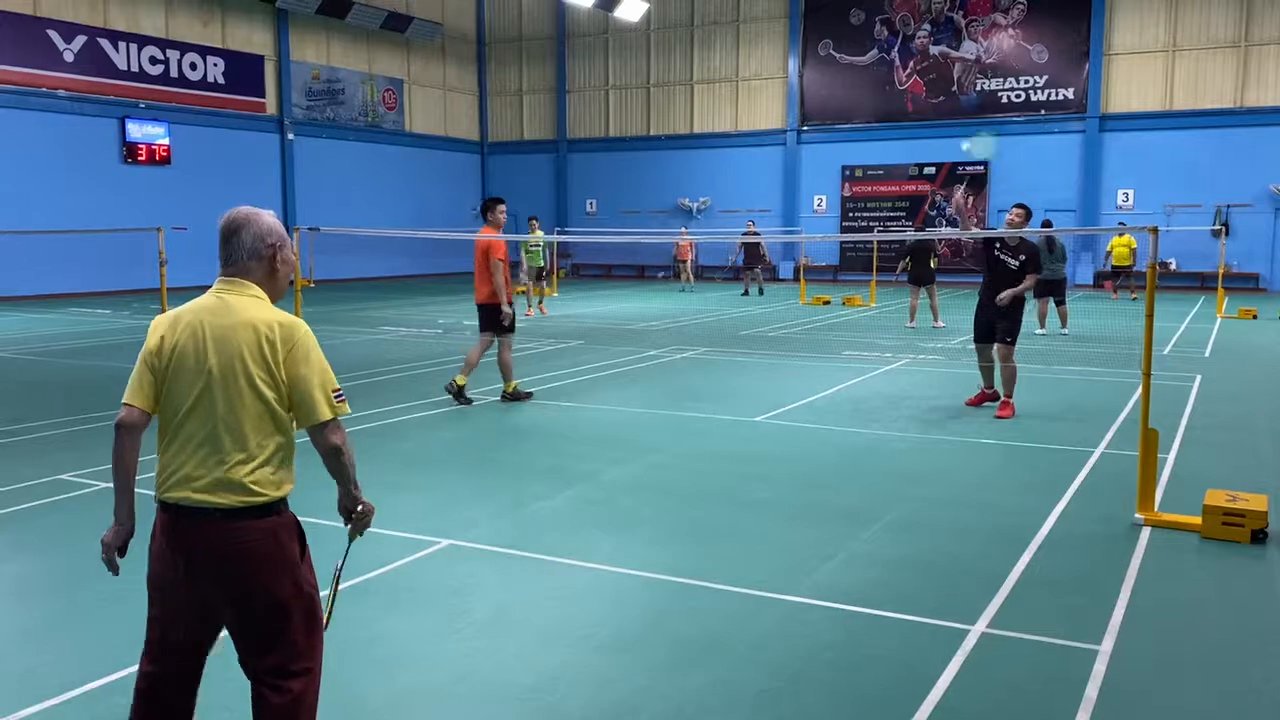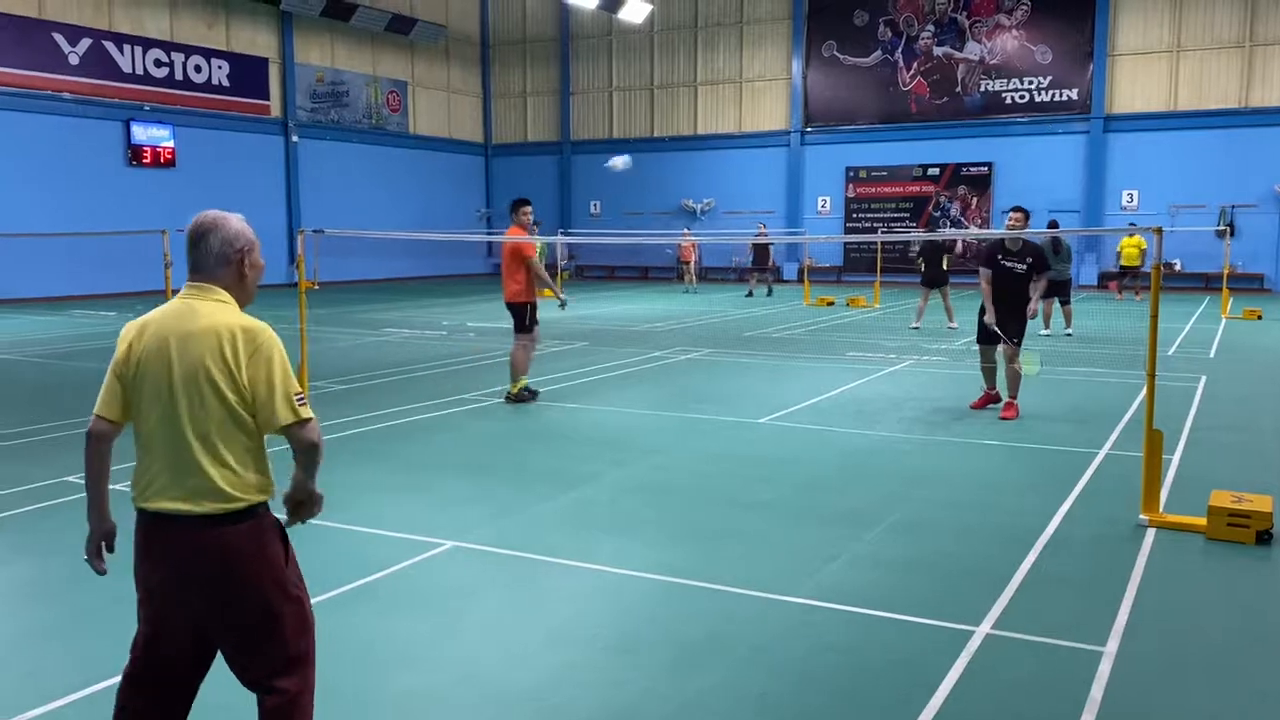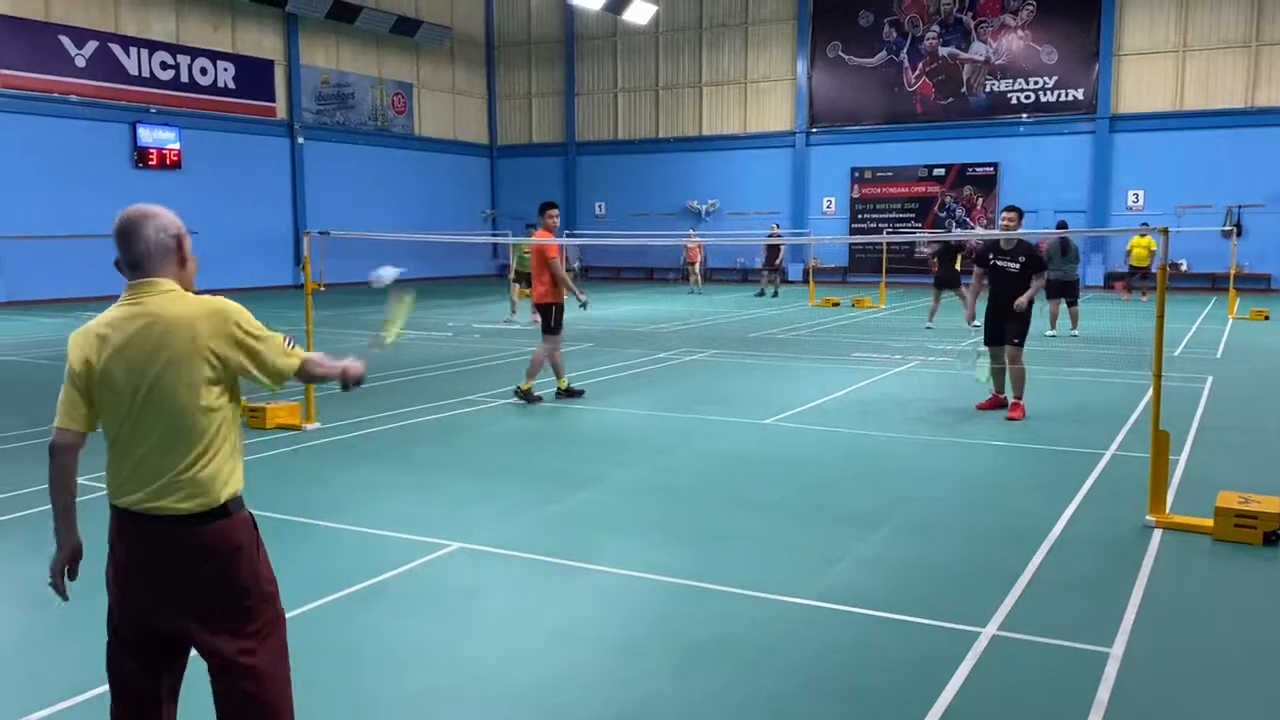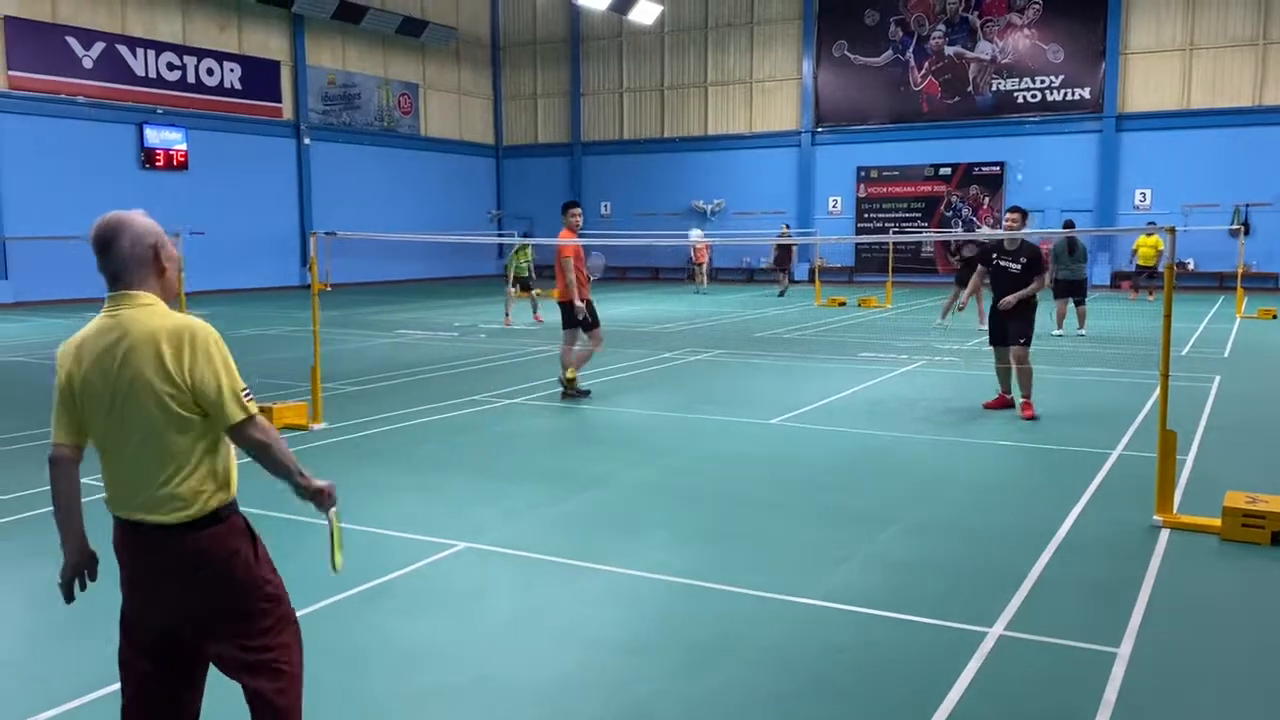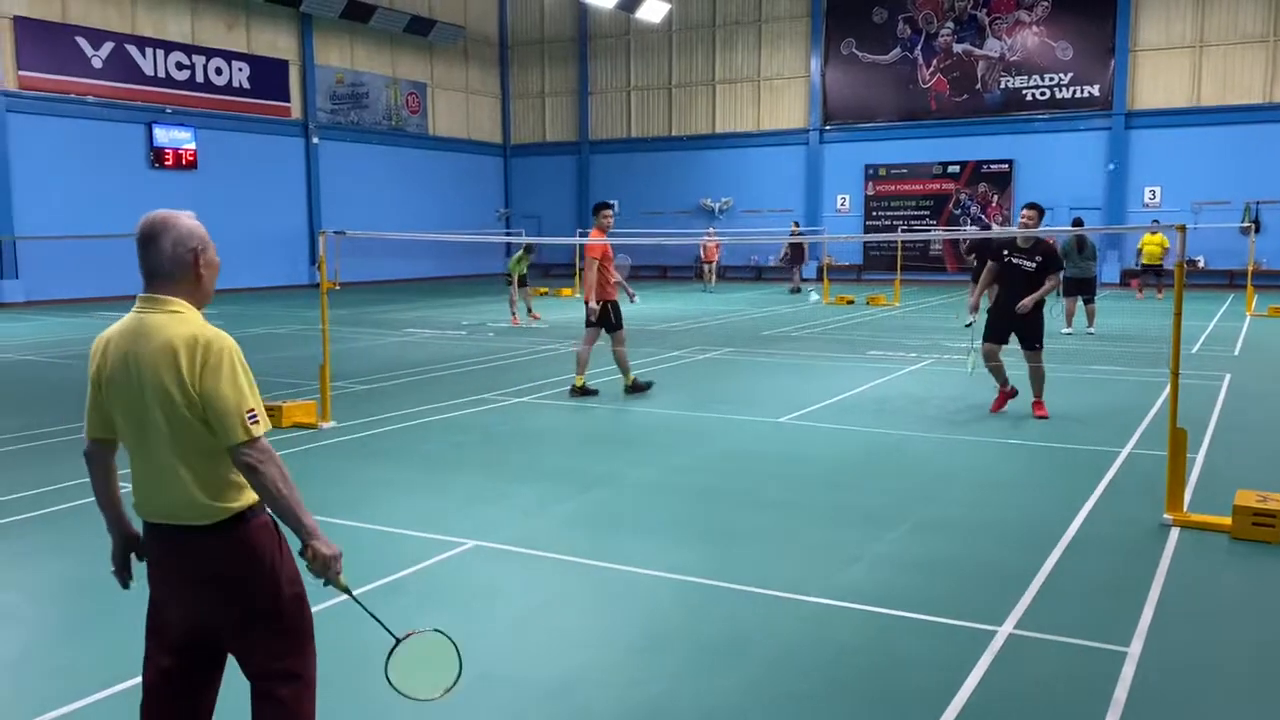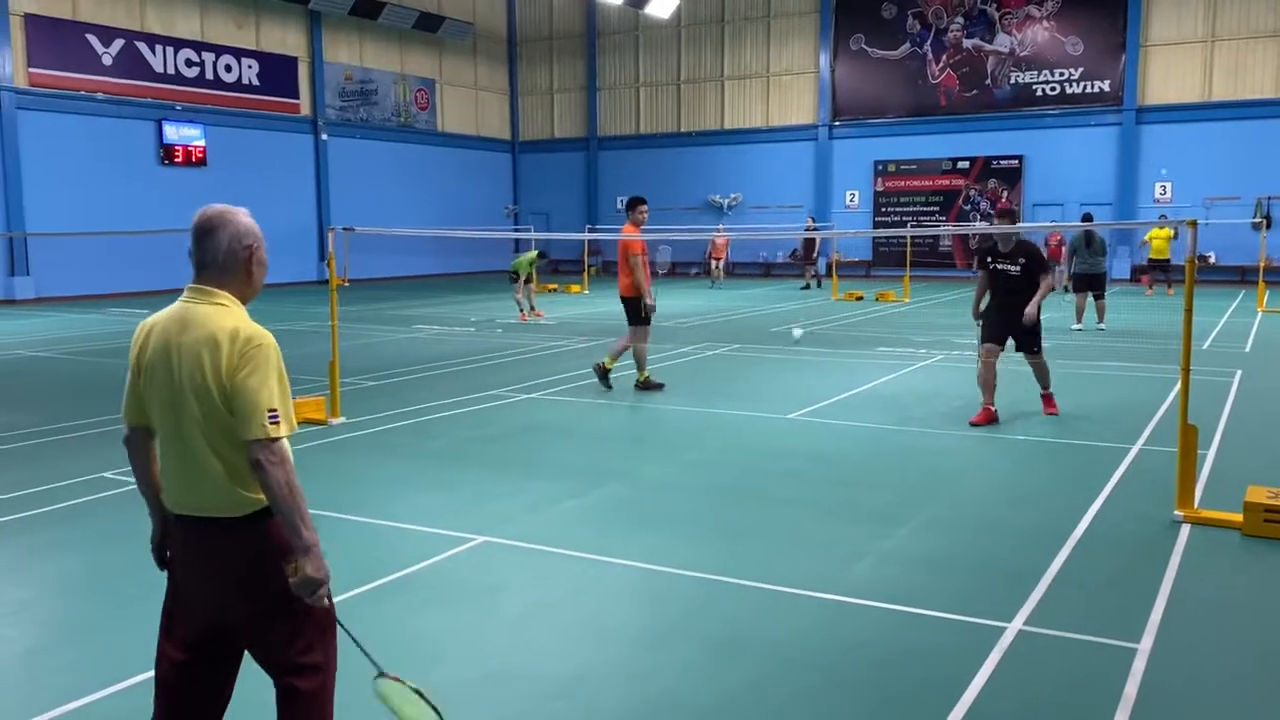
dt=0.3s
person 1, frame 1
left shoulder: (168, 325)
right shoulder: (284, 330)
left elbow: (128, 423)
right elbow: (329, 436)
left wrist: (123, 517)
right wrist: (351, 493)
left hip: (177, 523)
right hip: (255, 529)
left knee: (167, 664)
right knee: (287, 663)
person 1, frame 2
left shoulder: (139, 333)
right shoulder: (249, 336)
left elbow: (98, 432)
right elbow: (305, 438)
left wrist: (98, 517)
right wrist: (305, 487)
left hip: (158, 530)
right hip: (236, 533)
left knee: (156, 667)
right knee: (284, 664)
person 1, frame 3
left shoulder: (89, 339)
right shoulder: (214, 317)
left elbow: (63, 444)
right elbow: (298, 366)
left wrist: (66, 536)
right wrist: (343, 369)
left hip: (133, 532)
right hip: (213, 531)
left knee: (138, 676)
right knee: (256, 667)
person 1, frame 4
left shoulder: (76, 351)
right shoulder: (187, 334)
left elbow: (62, 459)
right elbow: (249, 430)
left wrist: (75, 545)
right wrist: (305, 482)
left hip: (135, 539)
right hip: (205, 536)
left knee: (153, 678)
right knee: (271, 658)
person 1, frame 5
left shoulder: (107, 346)
right shoulder: (207, 343)
left elbow: (96, 452)
right elbow: (251, 456)
left wrist: (120, 531)
right wrist: (311, 535)
left hip: (163, 539)
right hip: (232, 538)
left knee: (175, 671)
right knee: (284, 664)
person 1, frame 6
left shoulder: (150, 331)
right shoulder: (248, 339)
left elbow: (136, 437)
right elbow: (266, 456)
left wrist: (160, 517)
right wrist: (307, 549)
left hip: (188, 531)
right hip: (254, 532)
left knee: (188, 660)
right knee: (304, 654)
person 2, frame 1
left shoulder: (1029, 250)
right shoulder: (992, 239)
left elbow: (1031, 282)
right elbow: (968, 231)
left wrist: (1012, 292)
left hip: (1011, 309)
right hip: (986, 304)
left knee: (1004, 353)
right knee: (982, 350)
left ankle: (1007, 401)
right ankle: (988, 391)
person 2, frame 2
left shoulder: (1034, 251)
right shoulder: (992, 249)
left elbow: (1041, 279)
right elbow: (985, 282)
left wrist: (1035, 301)
right wrist: (989, 311)
left hip: (1017, 311)
right hip: (992, 310)
left knee: (1011, 354)
right knee: (985, 352)
left ankle: (1011, 402)
right ankle: (991, 392)
person 2, frame 3
left shoulder: (1029, 251)
right shoulder: (987, 249)
left elbow: (1040, 279)
right elbow: (977, 278)
left wrist: (1027, 296)
right wrist: (971, 306)
left hip: (1018, 311)
right hip: (994, 309)
left knee: (1013, 355)
right knee: (995, 354)
left ankle: (1018, 403)
right ankle: (999, 396)
person 2, frame 4
left shoulder: (1032, 252)
right shoulder: (992, 249)
left elbow: (1040, 282)
right elbow: (980, 275)
left wrist: (1016, 296)
right wrist: (965, 296)
left hip: (1022, 310)
right hip: (998, 309)
left knee: (1020, 355)
right knee: (1001, 355)
left ankle: (1026, 402)
right ankle: (1005, 397)
person 2, frame 5
left shoulder: (1046, 250)
right shoulder: (1003, 245)
left elbow: (1054, 281)
right elbow: (990, 271)
left wrist: (1033, 298)
right wrist: (976, 297)
left hip: (1030, 311)
right hip: (1001, 308)
left knee: (1034, 358)
right knee: (989, 352)
left ankle: (1038, 401)
right ankle: (1005, 388)
person 2, frame 6
left shoulder: (1029, 251)
right shoulder: (987, 251)
left elbow: (1046, 282)
left wrist: (1033, 305)
right wrist: (976, 306)
left hip: (1024, 314)
right hip: (996, 310)
left knee: (1035, 358)
right knee: (986, 355)
left ankle: (1046, 395)
right ankle: (988, 409)
person 3, frame 1
left shoulder: (482, 236)
right shoulder: (496, 239)
right elbow: (497, 274)
right wrist: (504, 304)
left hip: (483, 298)
right hip: (497, 300)
left knee: (484, 343)
right knee: (505, 345)
left ankle: (458, 382)
right ankle: (510, 390)
person 3, frame 2
left shoulder: (510, 236)
right shoulder: (522, 238)
right elbow: (538, 270)
right wrist: (558, 293)
left hip: (515, 296)
right hip: (522, 298)
left knee: (532, 339)
right knee: (521, 344)
left ankle: (520, 383)
right ankle: (514, 391)
person 3, frame 3
left shoulder: (542, 238)
right shoulder: (547, 240)
right elbow: (559, 273)
right wrist: (578, 294)
left hip: (546, 298)
right hip: (550, 299)
left knee: (554, 344)
right knee: (548, 346)
left ankle: (563, 386)
right ankle: (525, 387)
person 3, frame 4
left shoulder: (571, 239)
right shoulder: (568, 239)
right elbow: (569, 272)
left wrist: (584, 294)
right wrist: (577, 299)
left hip: (568, 298)
right hip: (575, 298)
left knee: (569, 341)
right knee: (596, 337)
left ankle: (569, 386)
right ankle: (570, 376)
person 3, frame 5
left shoulder: (601, 239)
right shoulder: (596, 240)
right elbow: (591, 271)
left wrist: (626, 288)
right wrist: (592, 300)
left hip: (600, 298)
right hip: (604, 299)
left knee: (589, 341)
right knee: (619, 340)
left ankle: (578, 384)
right ankle: (630, 382)
person 3, frame 6
left shoulder: (629, 233)
right shoulder: (634, 236)
right elbow: (637, 269)
right wrist: (648, 296)
left hip: (630, 291)
right hip: (636, 292)
left knee: (634, 334)
right knee: (642, 335)
left ankle: (605, 365)
right ankle: (642, 378)
